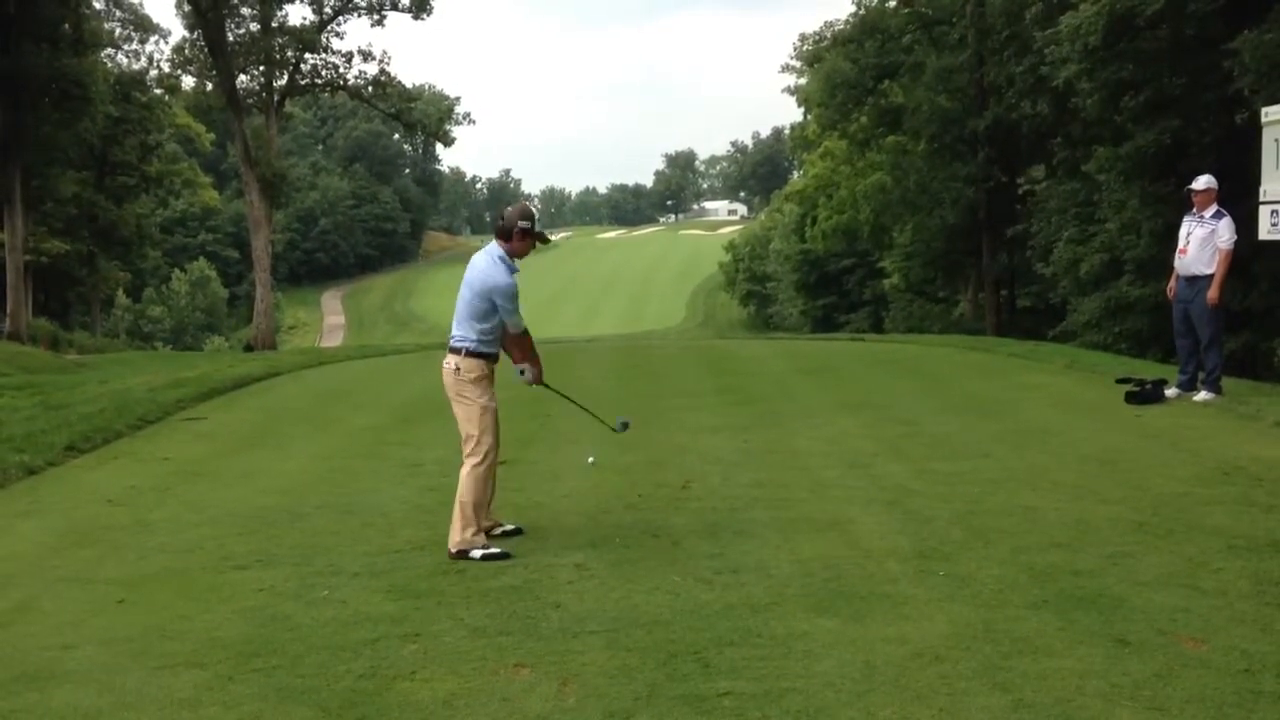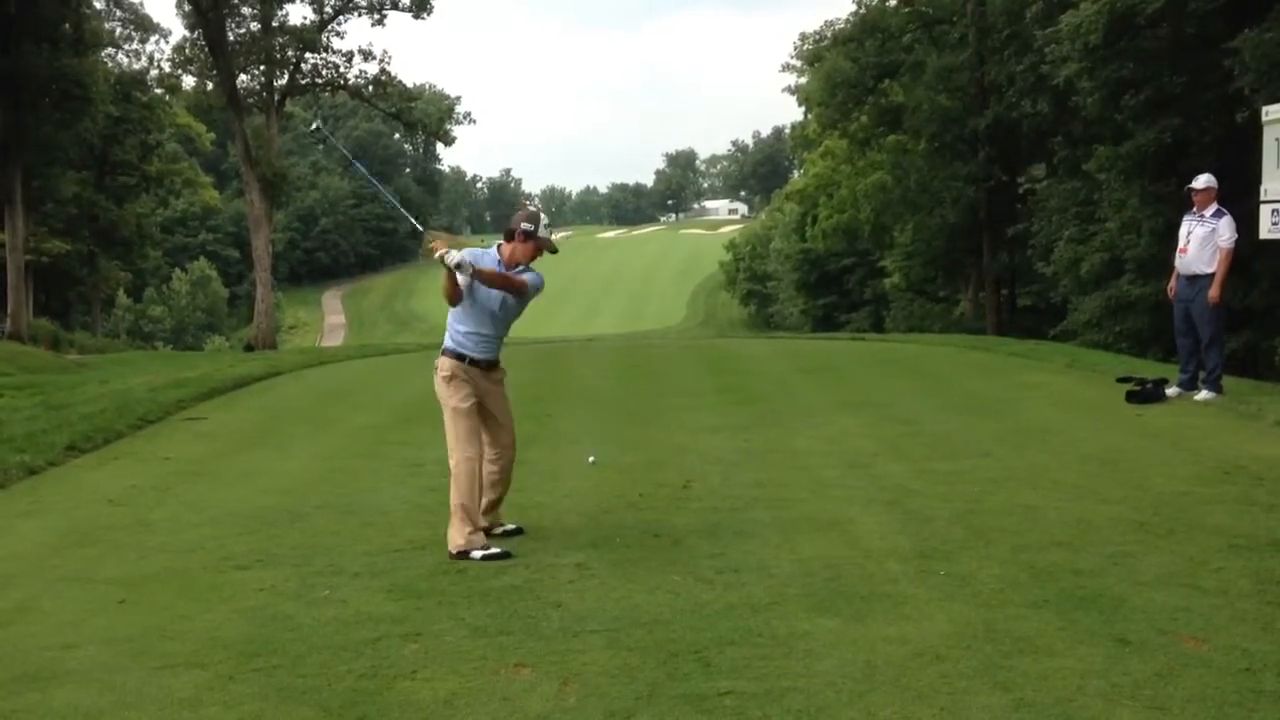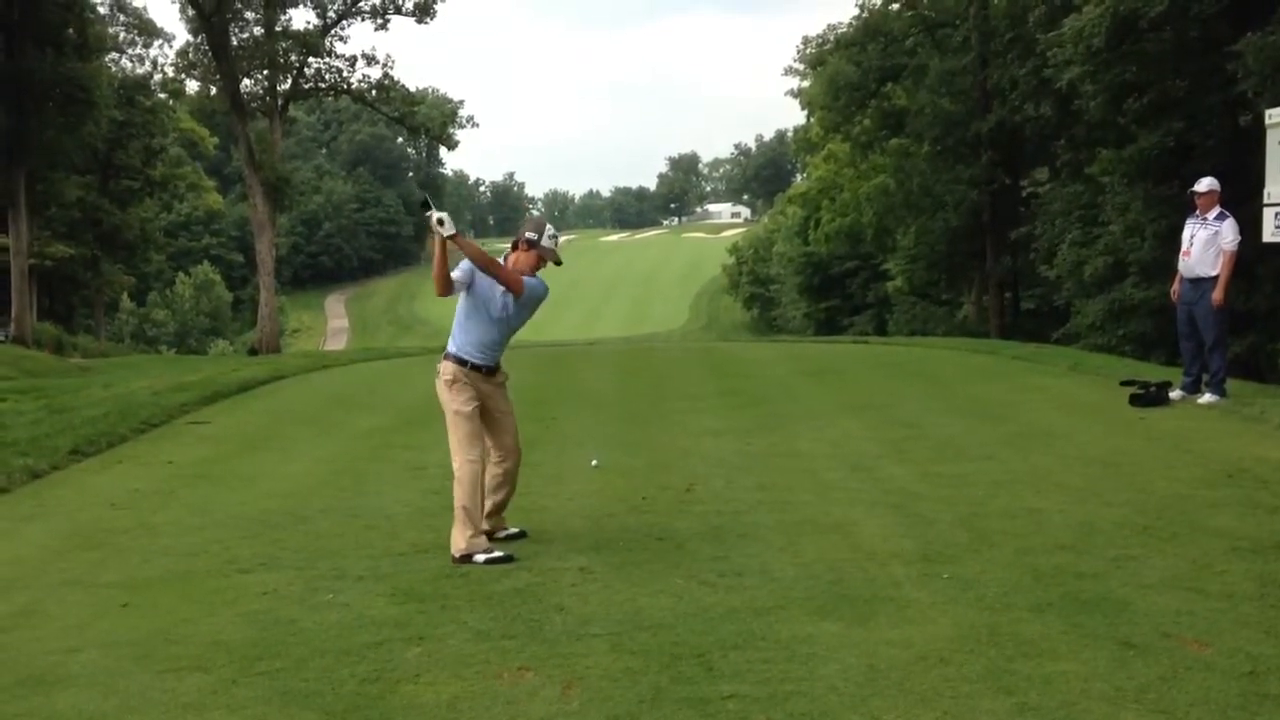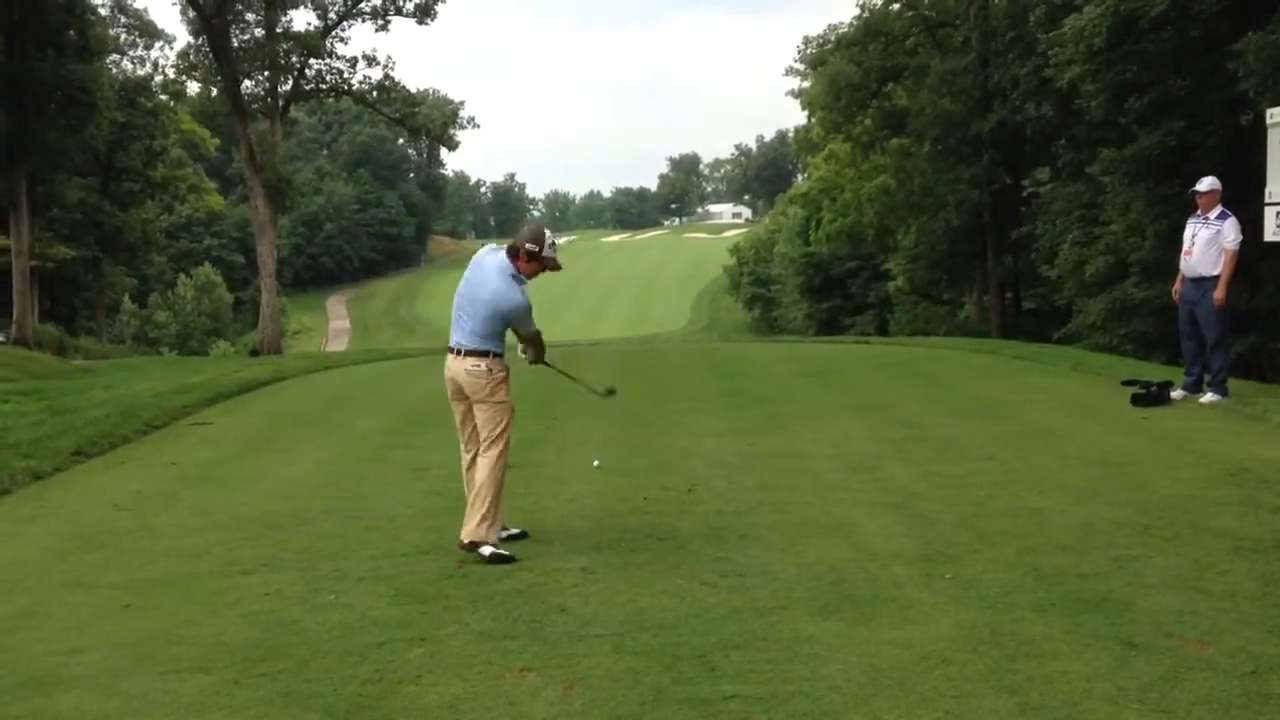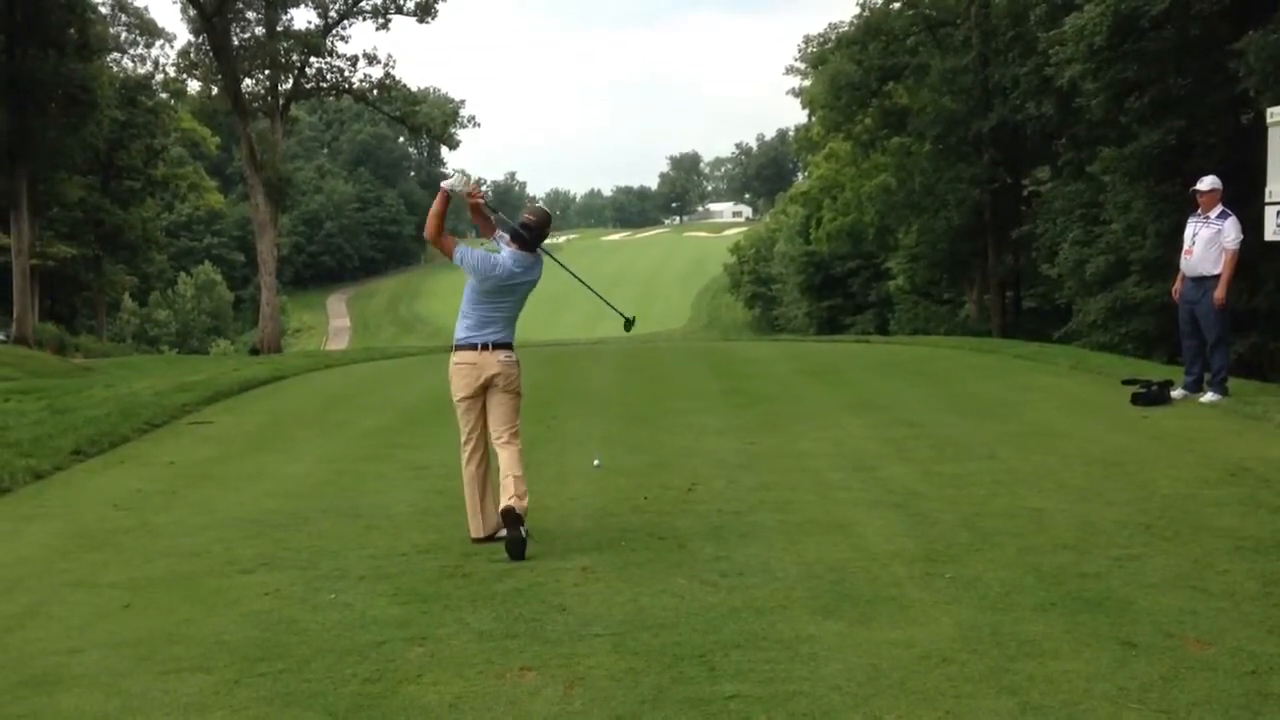
dt=0.4s
person 1, frame 1
left shoulder: (488, 259)
right shoulder: (502, 279)
right elbow: (515, 332)
left wrist: (520, 359)
right wrist: (536, 365)
left hip: (473, 365)
right hip: (469, 368)
left knee: (485, 447)
right knee: (480, 453)
left ankle: (483, 520)
right ankle: (464, 539)
person 1, frame 2
left shoulder: (533, 280)
right shoulder: (470, 255)
left elbow: (505, 282)
right elbow: (453, 298)
left wrist: (468, 268)
right wrist: (450, 264)
left hip: (490, 371)
right hip: (455, 369)
left knee: (503, 448)
right knee: (466, 455)
left ankle: (487, 519)
right ankle: (465, 540)
person 1, frame 3
left shoulder: (537, 290)
right shoulder: (474, 268)
left elbow: (497, 274)
right elbow: (442, 289)
left wrist: (454, 238)
right wrist: (439, 242)
left hip: (492, 377)
right hip: (457, 373)
left knee: (508, 453)
right knee: (470, 458)
left ankle: (490, 523)
right ankle: (467, 544)
person 1, frame 4
left shoulder: (486, 254)
right shoulder: (517, 298)
right elbow: (530, 337)
right wrist: (537, 352)
left hip: (454, 363)
right hip: (485, 369)
left knee: (473, 449)
right knee: (492, 451)
left ankle: (488, 524)
right ankle: (478, 533)
person 1, frame 5
left shoulder: (488, 266)
right shoulder: (535, 264)
left elbow: (431, 234)
right elbow: (485, 225)
left wrist: (446, 191)
right wrist: (473, 198)
left hip: (465, 360)
right hip: (504, 360)
left knee: (473, 445)
right knee: (506, 438)
left ankle: (484, 522)
right ankle: (511, 507)
person 2, frame 1
left shoulder: (1221, 220)
right shoulder: (1188, 218)
left elbow: (1225, 255)
left wrist: (1215, 287)
right wrist: (1173, 279)
left hip: (1204, 283)
right hip: (1183, 283)
left knee: (1209, 337)
right knee: (1183, 335)
left ankle: (1211, 386)
right ankle: (1186, 382)
person 2, frame 2
left shoulder: (1222, 219)
right shoulder: (1188, 217)
left elbow: (1225, 254)
left wrist: (1216, 286)
right wrist: (1174, 278)
left hip: (1204, 283)
right hip: (1184, 282)
left knee: (1209, 336)
right knee: (1184, 334)
left ankle: (1212, 385)
right ankle: (1186, 381)
person 2, frame 3
left shoulder: (1225, 222)
right shoulder: (1190, 220)
left elbow: (1229, 256)
left wrist: (1220, 289)
right wrist: (1177, 281)
left hip: (1208, 286)
right hip: (1187, 285)
left knee: (1213, 339)
right knee: (1187, 337)
left ankle: (1215, 388)
right ankle: (1190, 384)
person 2, frame 4
left shoulder: (1226, 221)
right shoulder: (1192, 220)
left elbow: (1230, 256)
left wrist: (1221, 288)
right wrist: (1179, 281)
left hip: (1210, 285)
right hip: (1189, 285)
left knee: (1214, 338)
right knee: (1189, 337)
left ankle: (1217, 387)
right ankle: (1192, 383)
person 2, frame 5
left shoulder: (1227, 220)
right shoulder: (1192, 219)
left elbow: (1231, 255)
left wrist: (1222, 287)
right wrist: (1179, 280)
left hip: (1210, 284)
right hip: (1189, 284)
left knee: (1215, 338)
right knee: (1189, 336)
left ankle: (1217, 387)
right ankle: (1192, 383)
